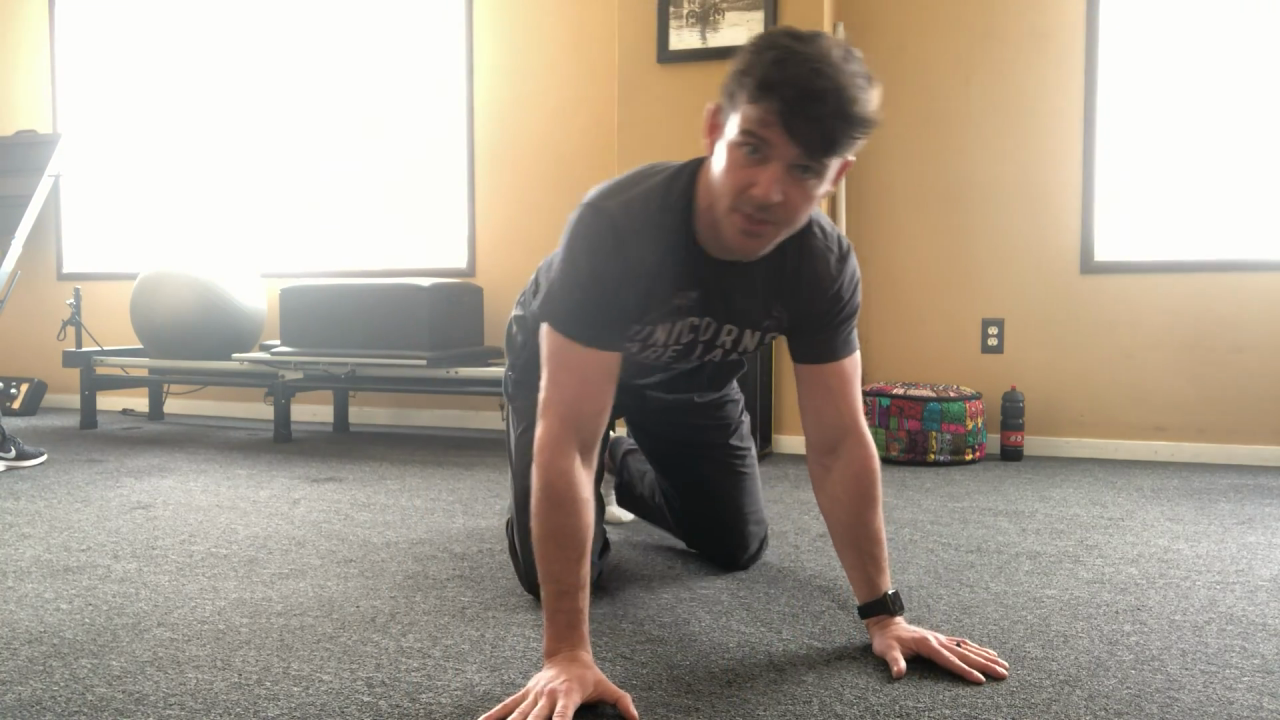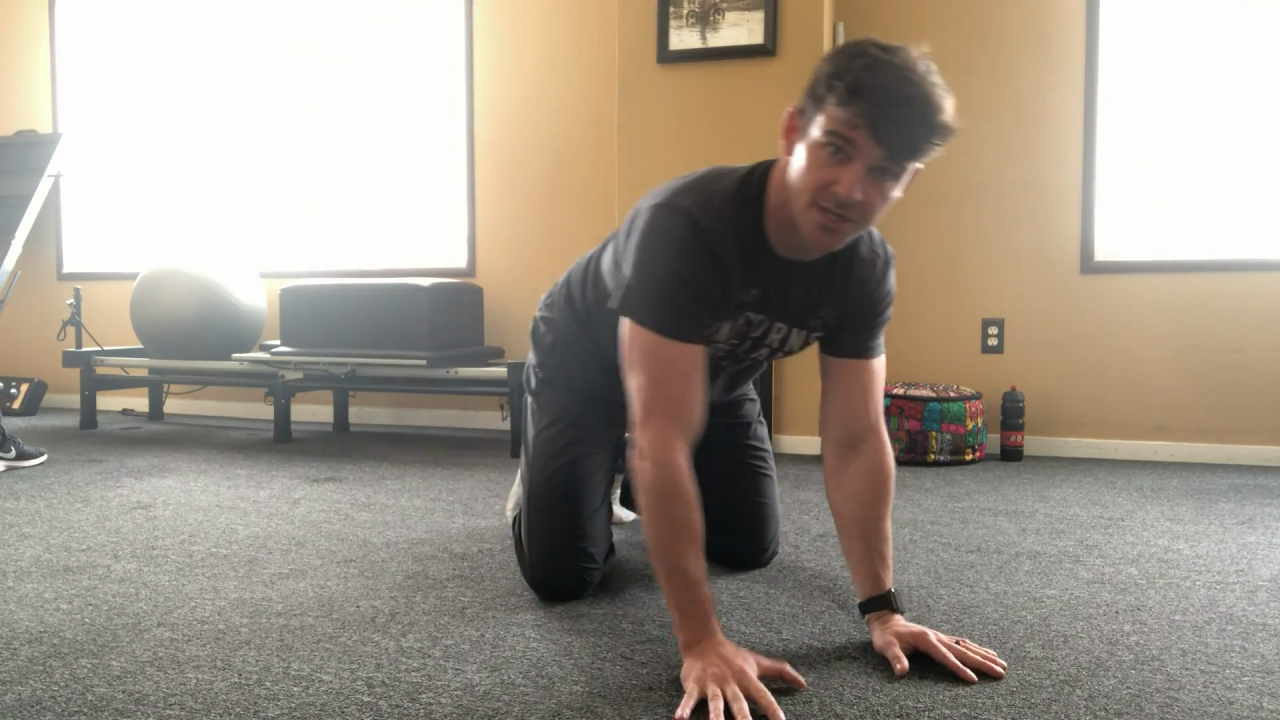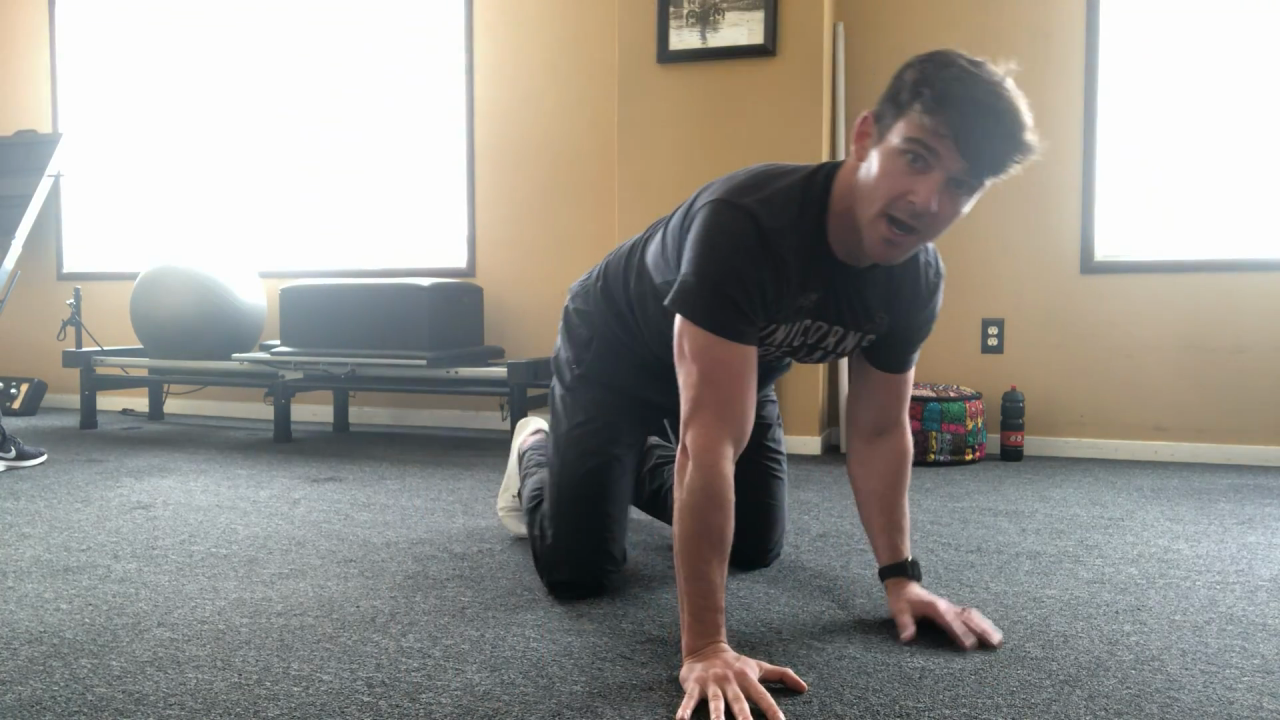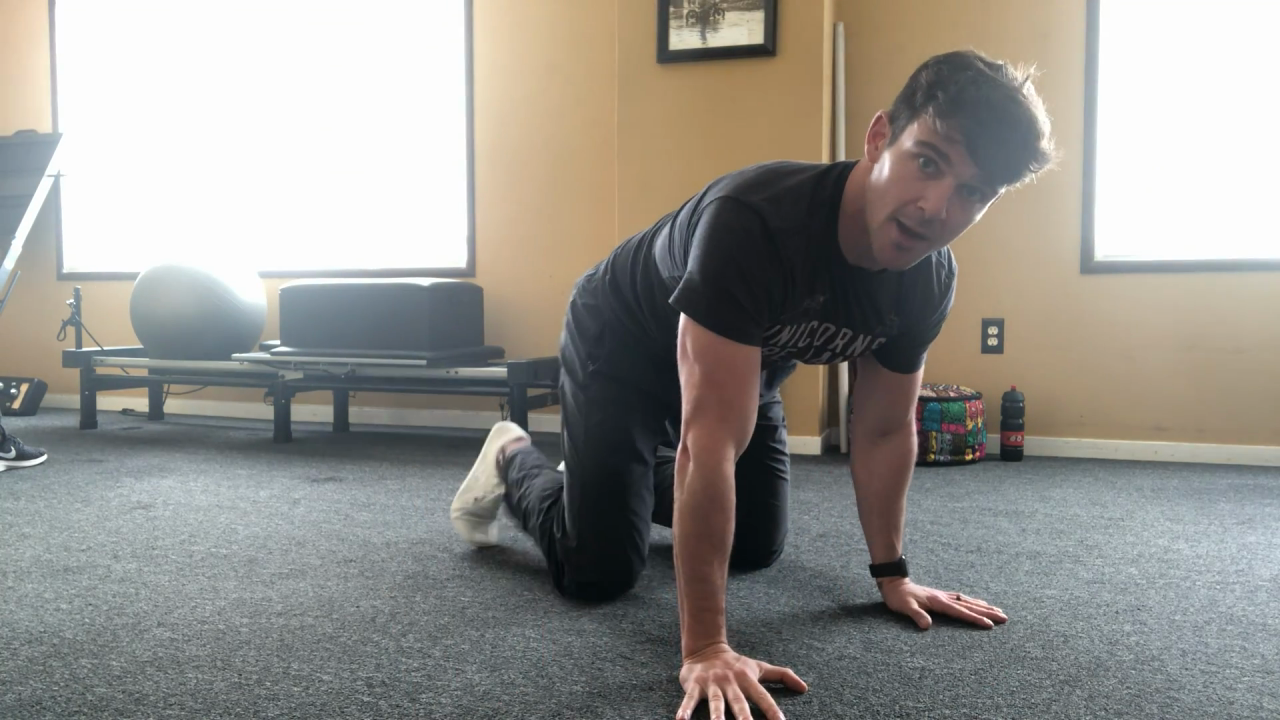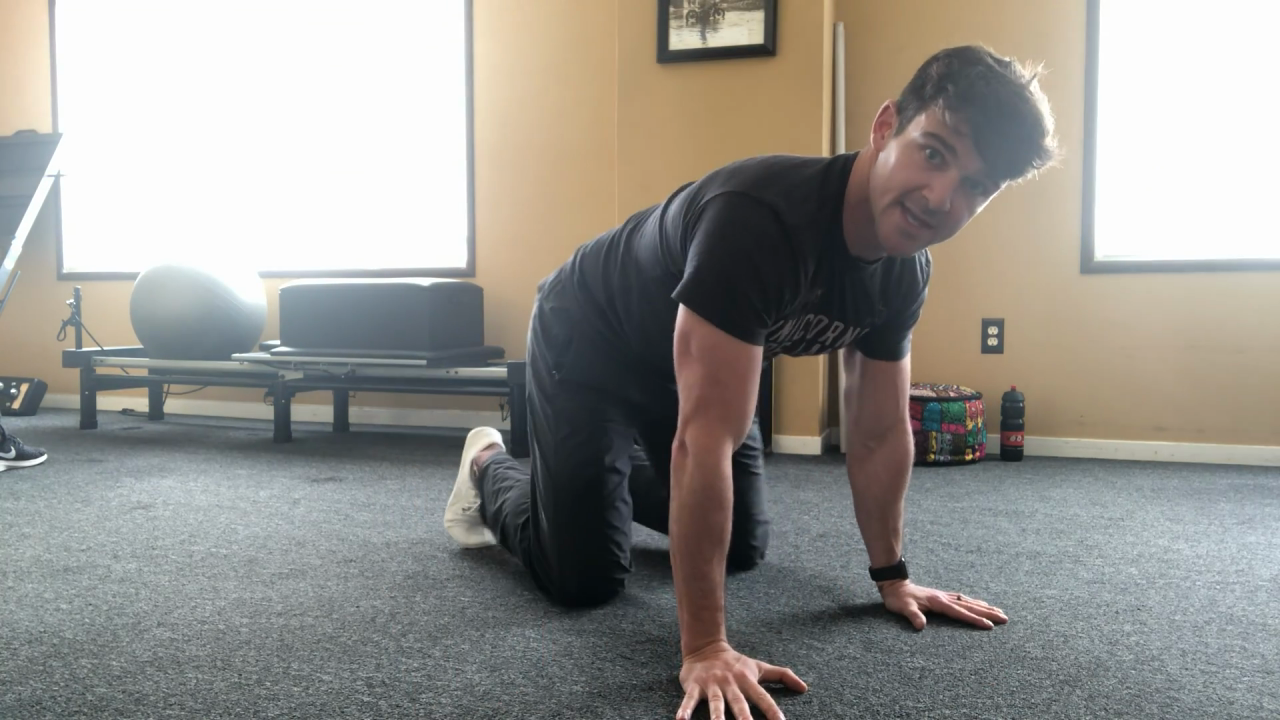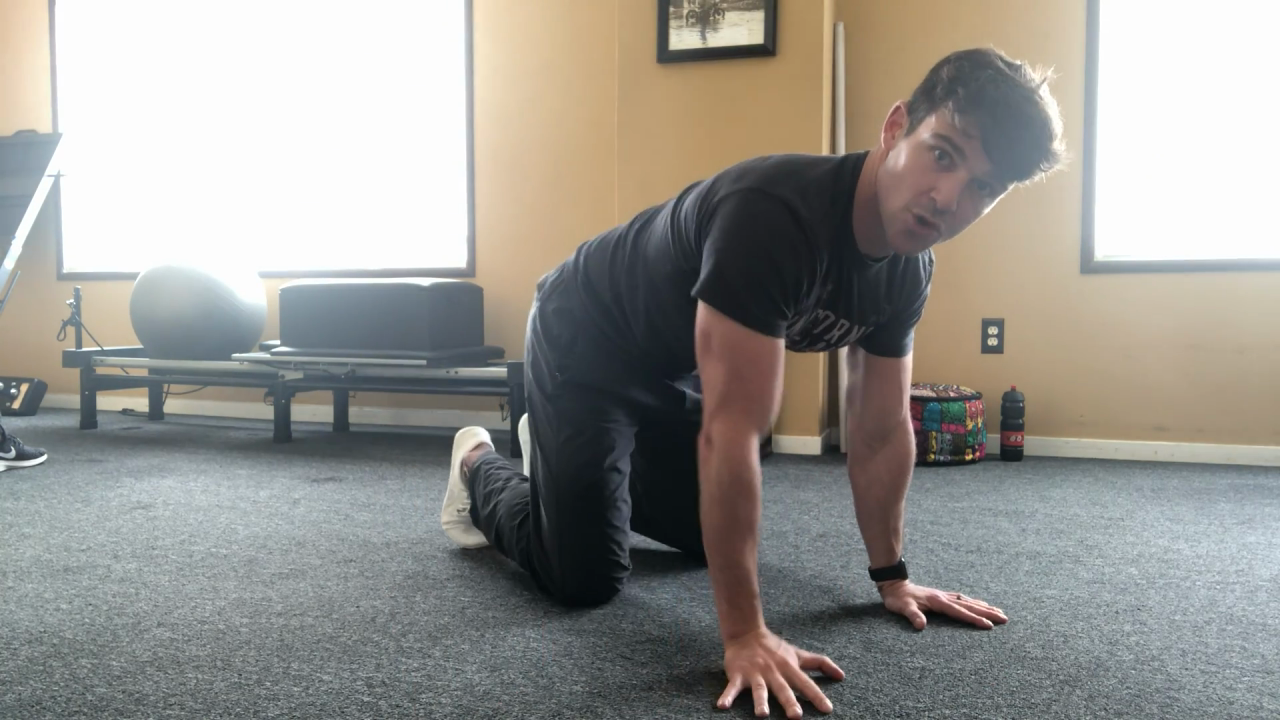
dt=0.3s
person 1, frame 1
left shoulder: (824, 264)
right shoulder: (615, 225)
left elbow: (839, 445)
right elbow: (566, 444)
left wrist: (881, 612)
right wrist: (568, 653)
left hip: (689, 377)
right hip: (561, 361)
left knee: (737, 547)
right knee: (548, 574)
left ankle: (627, 471)
person 1, frame 2
left shoulder: (866, 269)
right shoulder: (687, 225)
left elbow: (857, 443)
right elbow: (663, 441)
left wrist: (882, 609)
right wrist: (701, 642)
left hip: (713, 376)
right hip: (584, 359)
left knee: (752, 547)
right knee: (562, 573)
left ankle: (629, 481)
right ankle: (539, 472)
person 1, frame 3
left shoulder: (918, 278)
right shoulder: (746, 222)
left elbow: (879, 432)
right elbow: (710, 441)
left wrist: (898, 575)
right wrist: (705, 648)
left hip: (736, 367)
right hip: (613, 348)
left knee: (757, 549)
right knee: (579, 572)
left ankle: (641, 474)
right ankle: (539, 455)
person 1, frame 4
left shoulder: (929, 280)
right shoulder: (755, 222)
left elbow: (884, 432)
right elbow: (711, 444)
left wrist: (891, 573)
right wrist: (705, 649)
left hip: (745, 367)
right hip: (621, 346)
left knee: (757, 550)
right knee: (600, 572)
left ankle: (645, 476)
right ankle: (515, 462)
person 1, frame 5
left shoulder: (903, 271)
right shoulder: (761, 216)
left elbow: (879, 432)
right elbow: (707, 441)
left wrist: (891, 576)
right wrist: (704, 650)
left hip: (686, 358)
right hip: (585, 342)
left knee: (742, 548)
right knee: (586, 578)
left ankle: (625, 472)
right ankle: (490, 469)
person 1, frame 6
left shoulder: (906, 268)
right shoulder: (774, 215)
left elbow: (880, 432)
right elbow: (731, 436)
left wrist: (890, 576)
right wrist: (747, 638)
left hip: (678, 361)
right hip: (584, 339)
left knee: (715, 534)
right knee: (587, 578)
left ankle: (582, 459)
right ankle: (480, 470)
